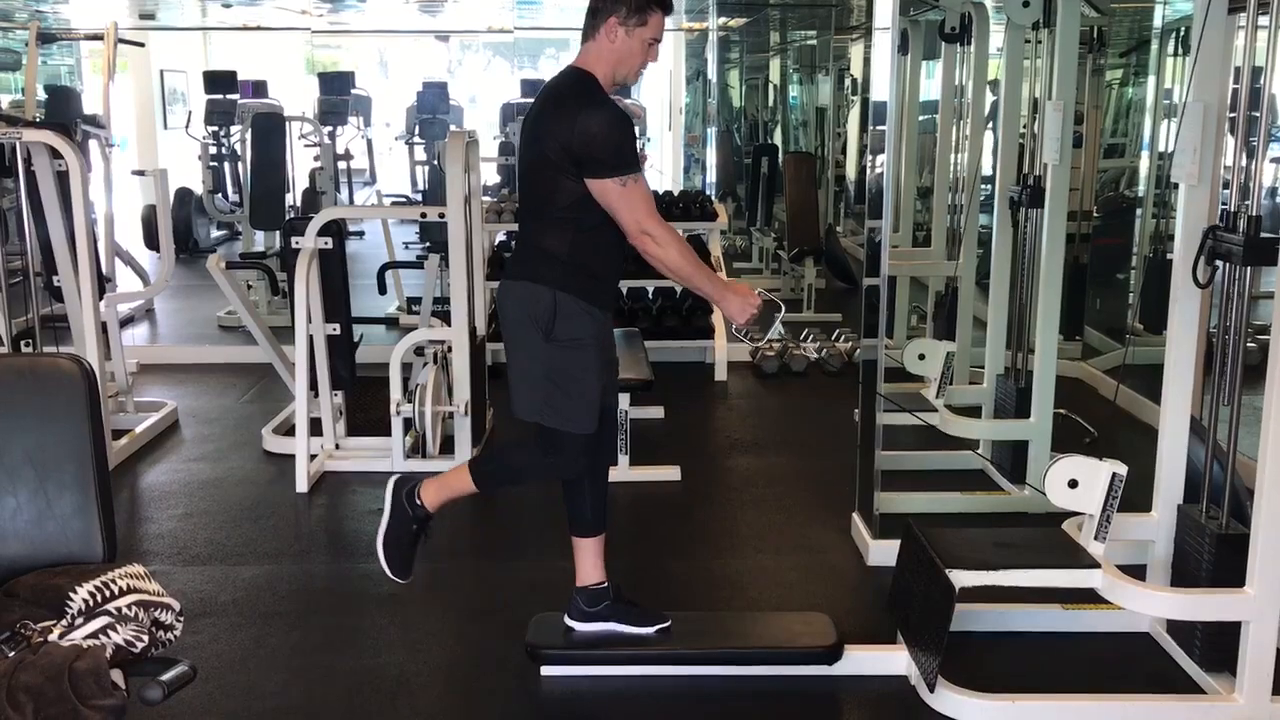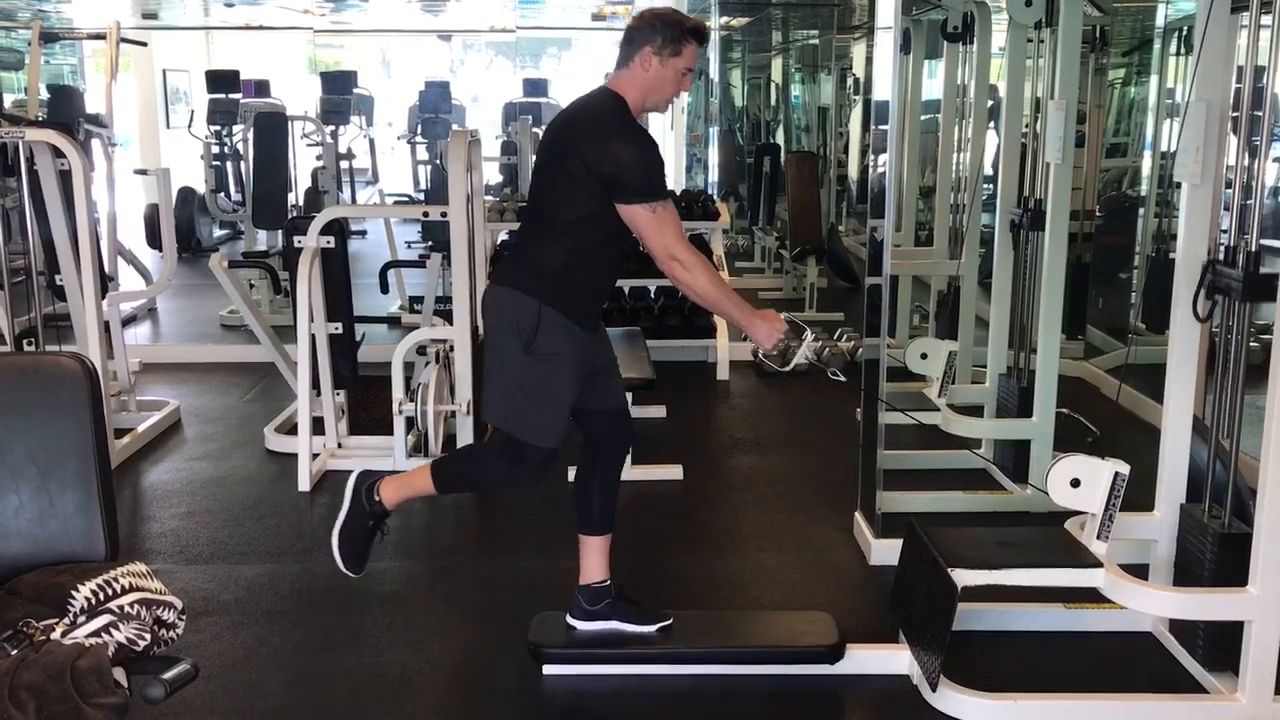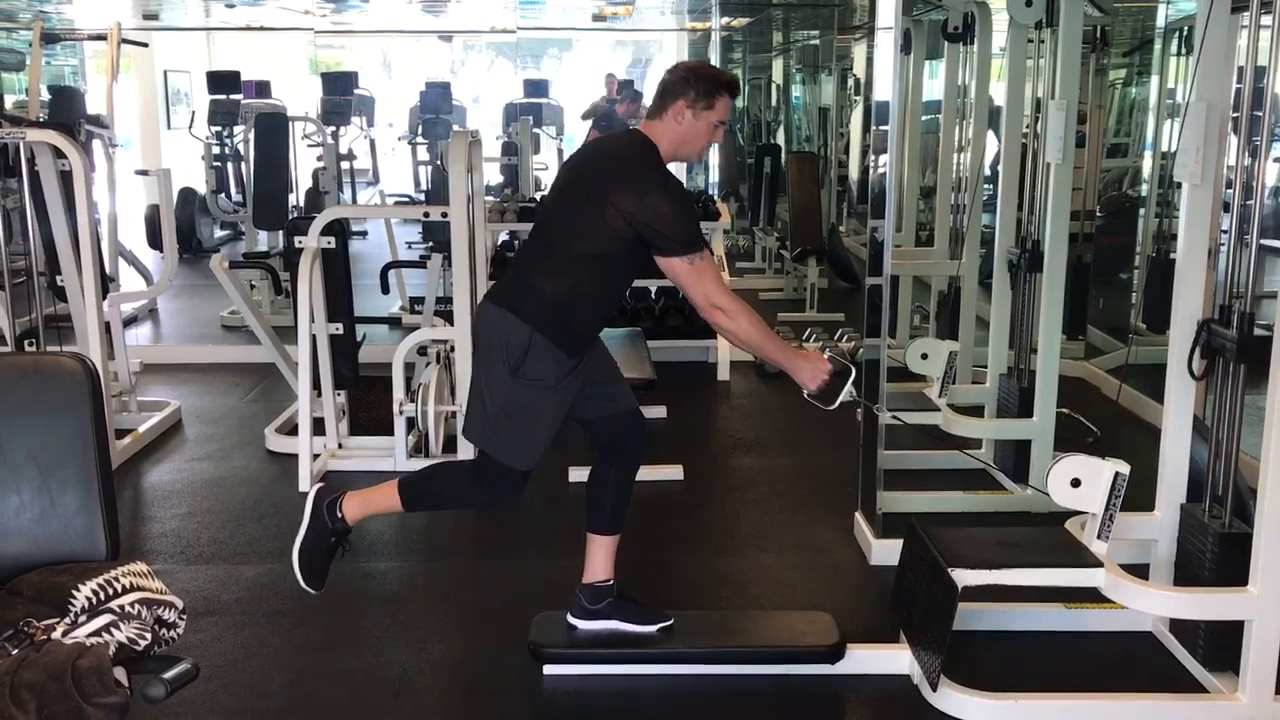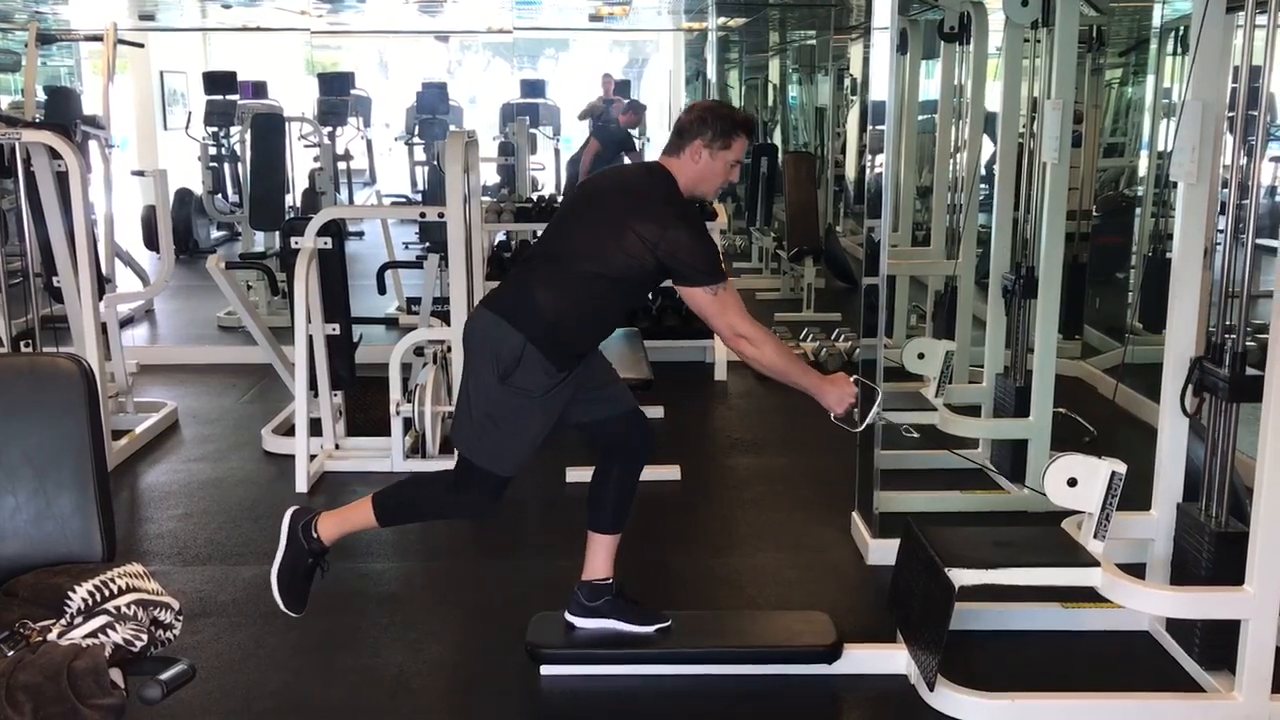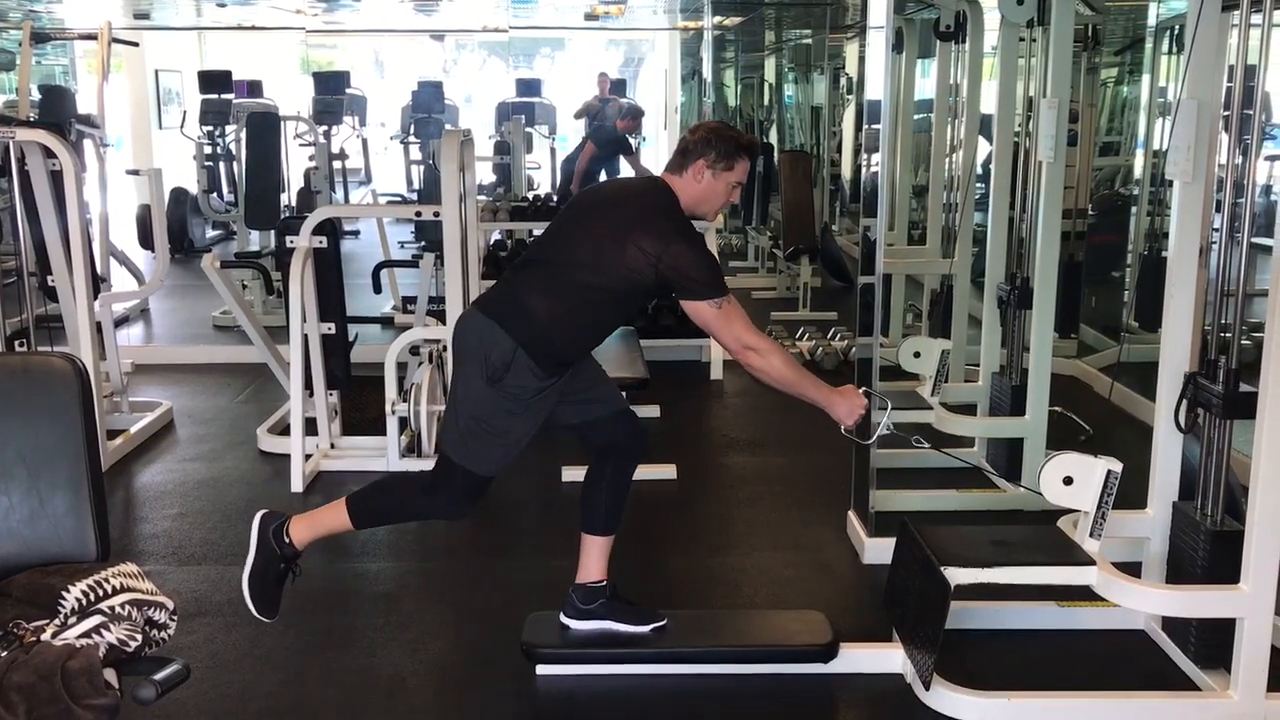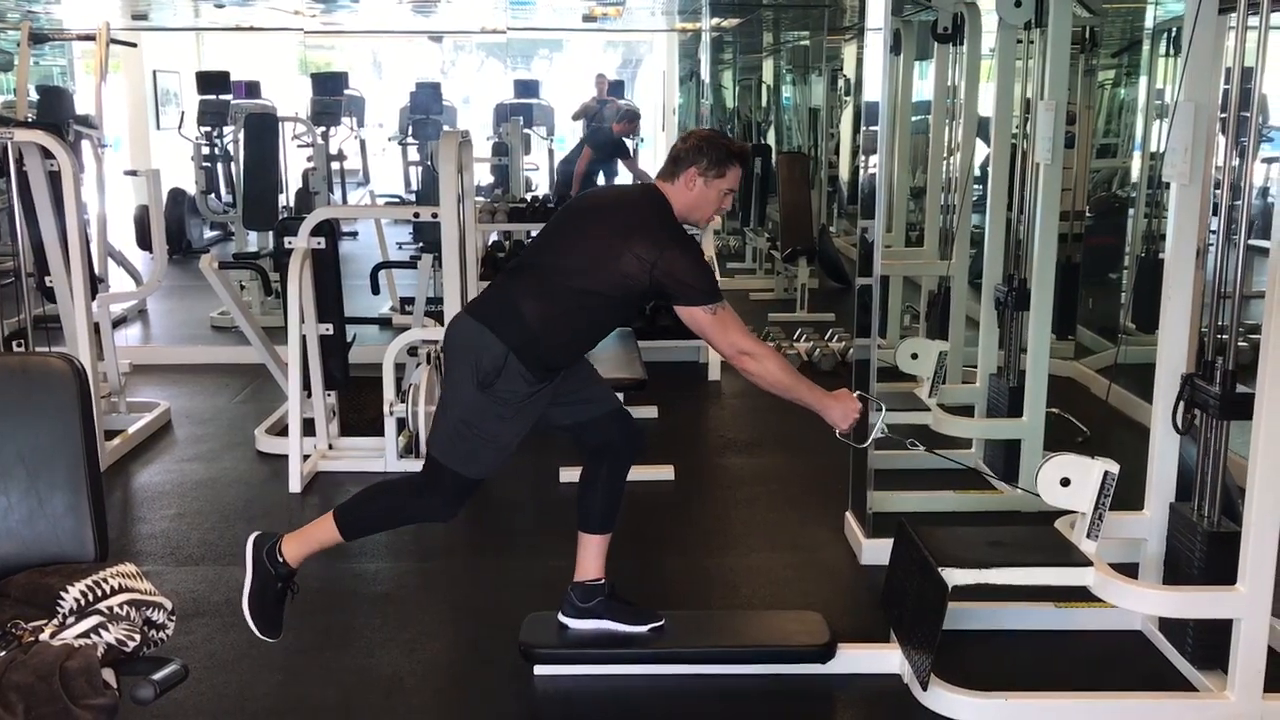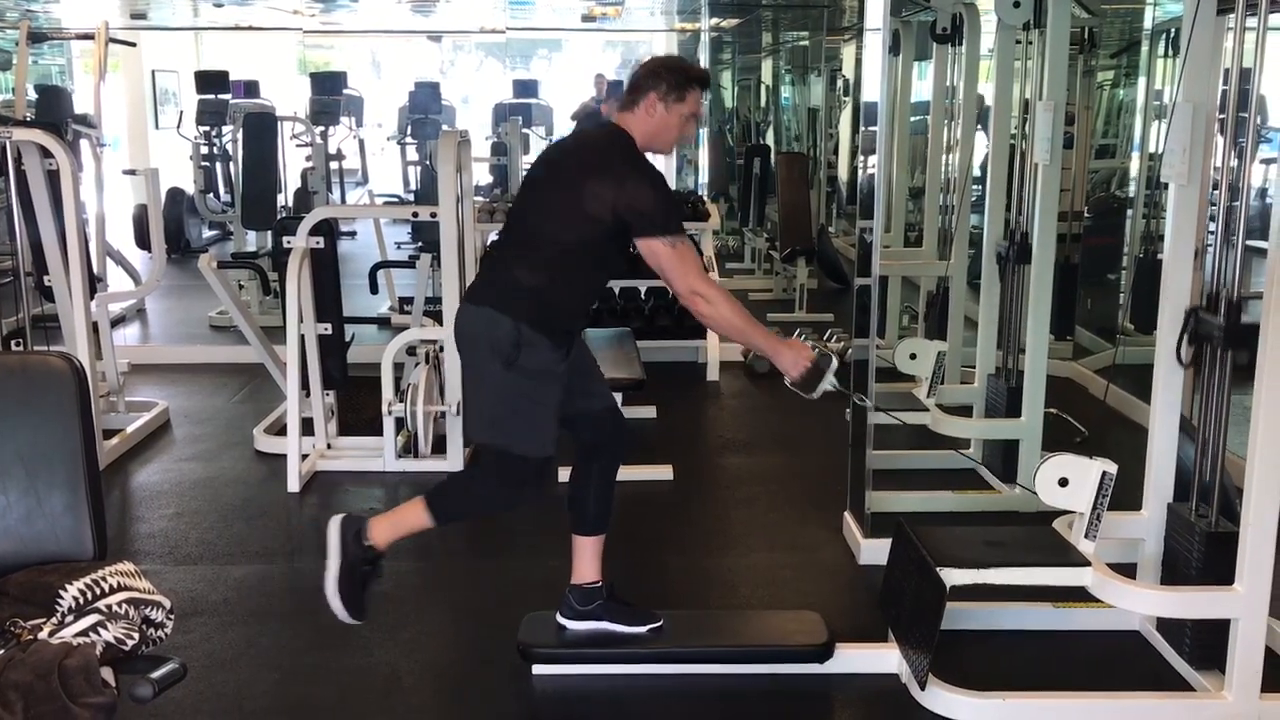
dt=0.4s
person 1, frame 1
left shoulder: (566, 98)
right shoulder: (593, 114)
right elbow: (644, 231)
right wrist: (722, 294)
left hip: (564, 295)
right hip: (553, 300)
left knee: (590, 441)
right knee: (560, 445)
left ankle: (592, 597)
right ankle: (420, 499)
person 1, frame 2
left shoulder: (591, 117)
right shoulder: (621, 140)
right elbow: (674, 257)
right wrist: (749, 321)
left hip: (560, 308)
right hip: (539, 311)
left knee: (609, 435)
right knee: (527, 456)
left ankle: (594, 596)
right ankle: (380, 495)
person 1, frame 3
left shoulder: (610, 153)
right shoulder: (655, 192)
right elbow: (715, 304)
right wrist: (795, 363)
left hip: (554, 328)
right hip: (528, 336)
left knee: (624, 435)
right knee: (497, 479)
left ankle: (596, 595)
right ankle: (339, 511)
person 1, frame 4
left shoulder: (627, 183)
right shoulder: (674, 225)
right elbow: (741, 334)
right wrist: (822, 388)
left hip: (547, 339)
right hip: (520, 347)
left knee: (629, 437)
right knee: (476, 487)
left ankle: (593, 593)
right ankle: (316, 531)
person 1, frame 5
left shoulder: (625, 197)
right shoulder: (674, 241)
right elbow: (748, 348)
right wrist: (832, 400)
left hip: (536, 344)
right hip: (508, 352)
left knee: (621, 439)
right knee: (454, 489)
left ankle: (588, 595)
right ankle: (286, 535)
person 1, frame 6
left shoulder: (617, 204)
right shoulder: (667, 247)
right elbow: (744, 352)
right wrist: (826, 404)
left hip: (531, 349)
right hip: (499, 356)
left knee: (615, 438)
right knee: (443, 489)
left ankle: (587, 596)
right ankle: (281, 556)
person 1, frame 7
left shoulder: (581, 149)
right shoulder: (633, 179)
right elbow: (697, 291)
right wrist: (778, 350)
left hip: (536, 323)
right hip: (512, 330)
left knee: (603, 435)
right knee: (516, 473)
left ankle: (585, 597)
right ankle: (366, 538)
